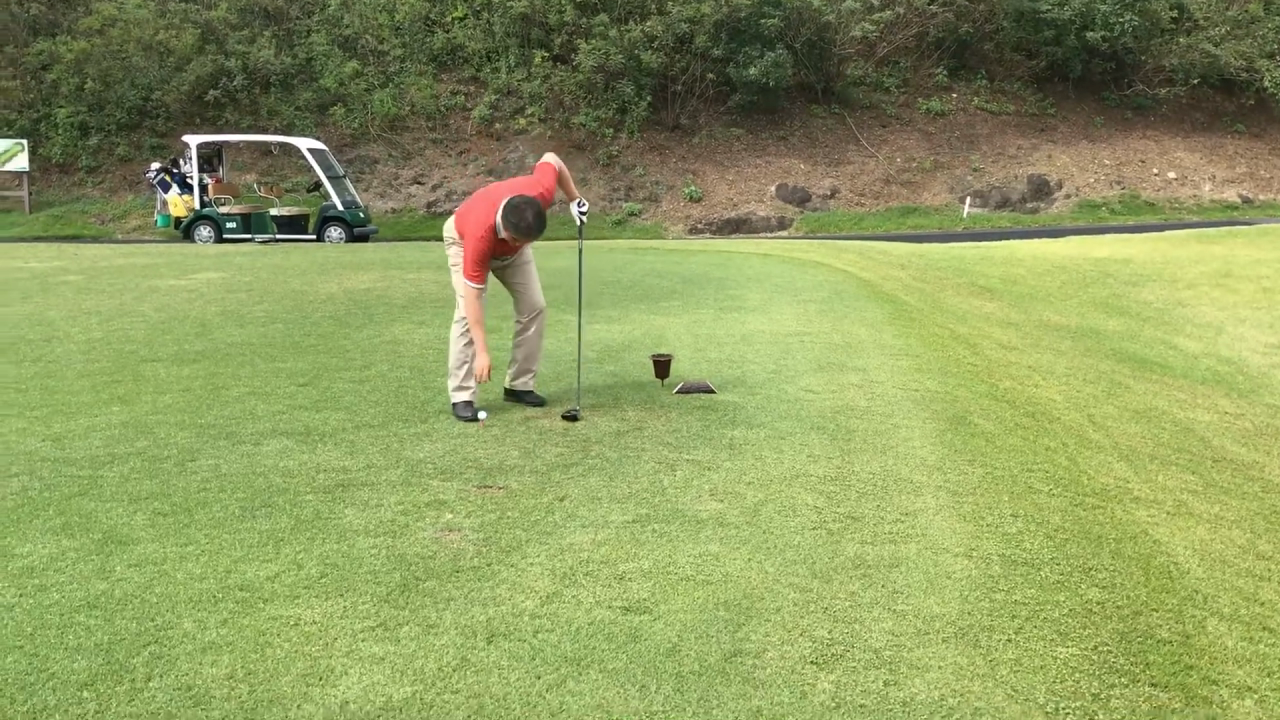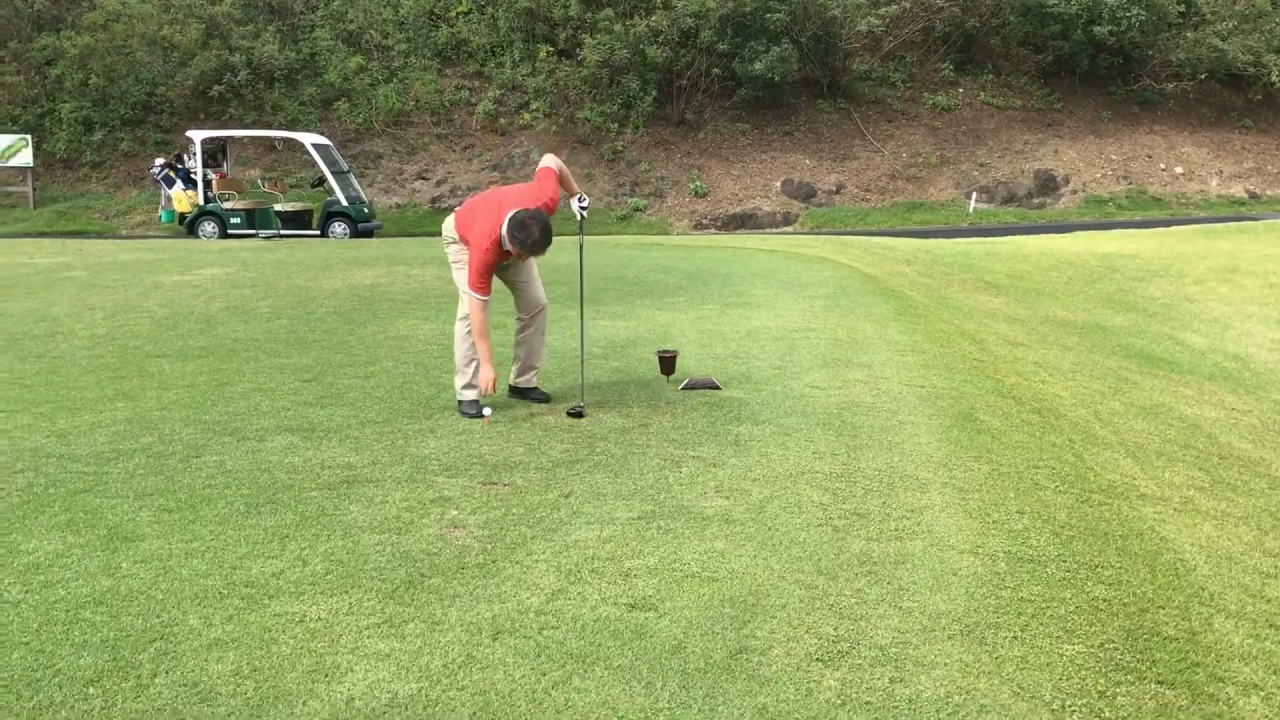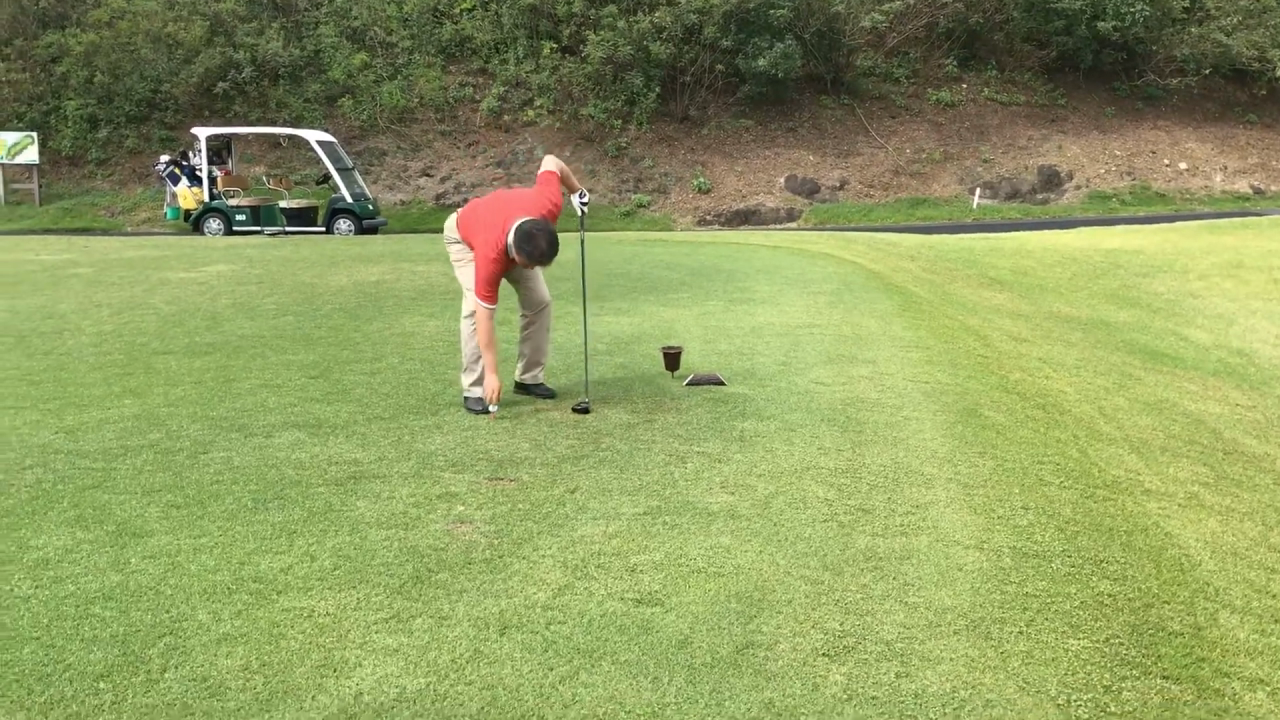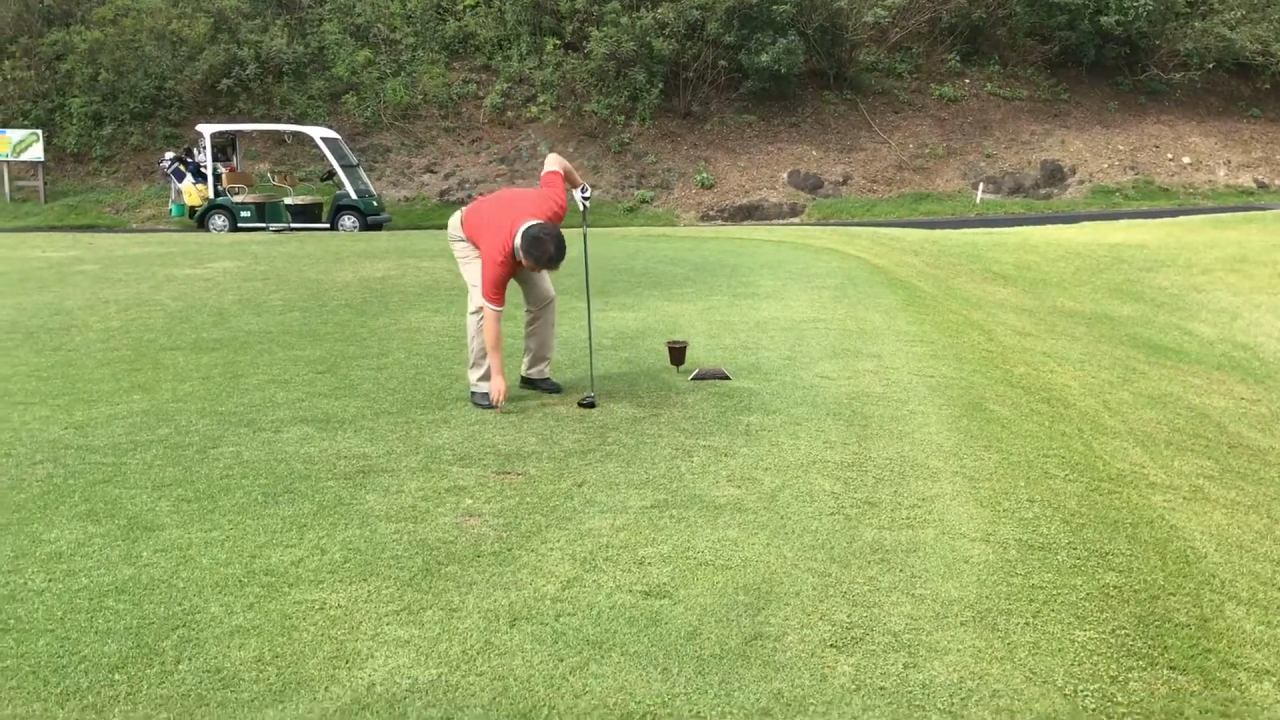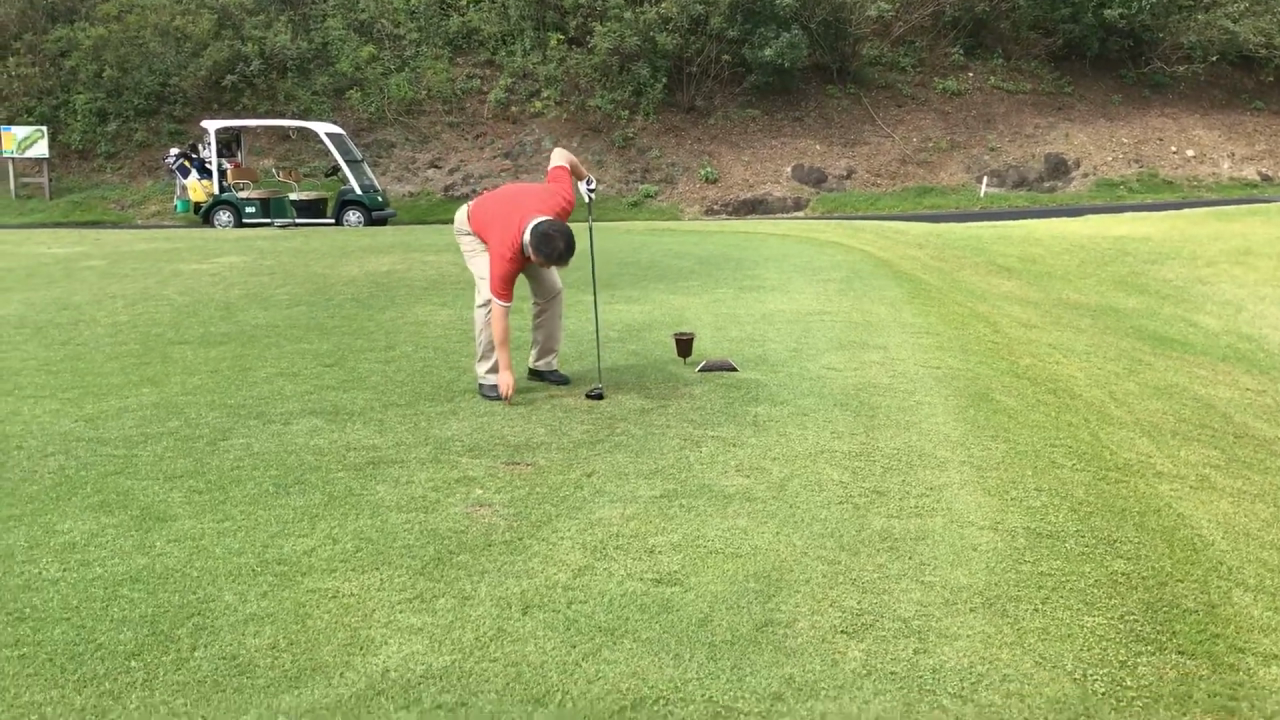
dt=0.1s
person 1, frame 1
left shoulder: (541, 193)
right shoulder: (480, 234)
left elbow: (551, 159)
right elbow: (473, 299)
left wrist: (574, 198)
right wrist: (482, 353)
left hip: (509, 243)
right hip: (463, 239)
left knee: (533, 306)
right knee: (466, 309)
left ankle: (520, 385)
right ankle: (462, 395)
person 1, frame 2
left shoulder: (545, 201)
right shoulder: (485, 246)
left elbow: (551, 160)
right elbow: (478, 310)
left wrist: (575, 194)
right wrist: (486, 366)
left hip: (514, 239)
right hip: (463, 239)
left knee: (535, 303)
right knee: (469, 309)
left ankle: (524, 382)
right ankle: (468, 393)
person 1, frame 3
left shoulder: (549, 206)
right shoulder: (492, 255)
left elbow: (551, 161)
right elbow: (485, 315)
left wrist: (576, 191)
right wrist: (493, 373)
left hip: (508, 229)
right hip: (464, 236)
left knee: (539, 301)
right knee: (474, 307)
left ankle: (529, 378)
right ankle: (474, 389)
person 1, frame 4
left shoulder: (555, 206)
right shoulder: (498, 257)
left elbow: (554, 160)
right elbow: (491, 318)
left wrist: (579, 185)
right wrist: (498, 376)
left hip: (513, 226)
right hip: (467, 234)
left knee: (544, 297)
right knee: (480, 303)
left ankle: (535, 373)
right ankle: (481, 384)
person 1, frame 5
left shoulder: (563, 202)
right shoulder: (507, 254)
left elbow: (559, 155)
right elbow: (499, 312)
left wrist: (584, 178)
right wrist: (506, 370)
left hip: (516, 216)
right hip: (474, 227)
left knee: (550, 290)
right knee: (489, 296)
left ankle: (543, 365)
right ankle: (489, 376)
